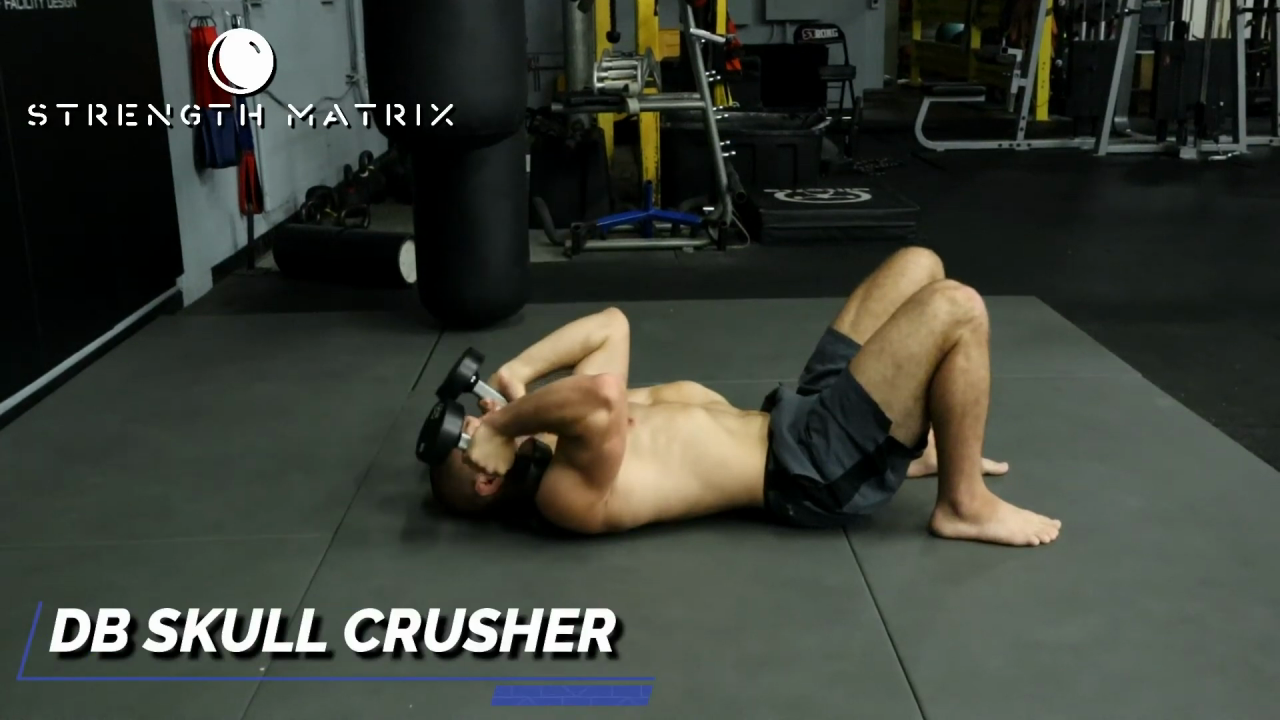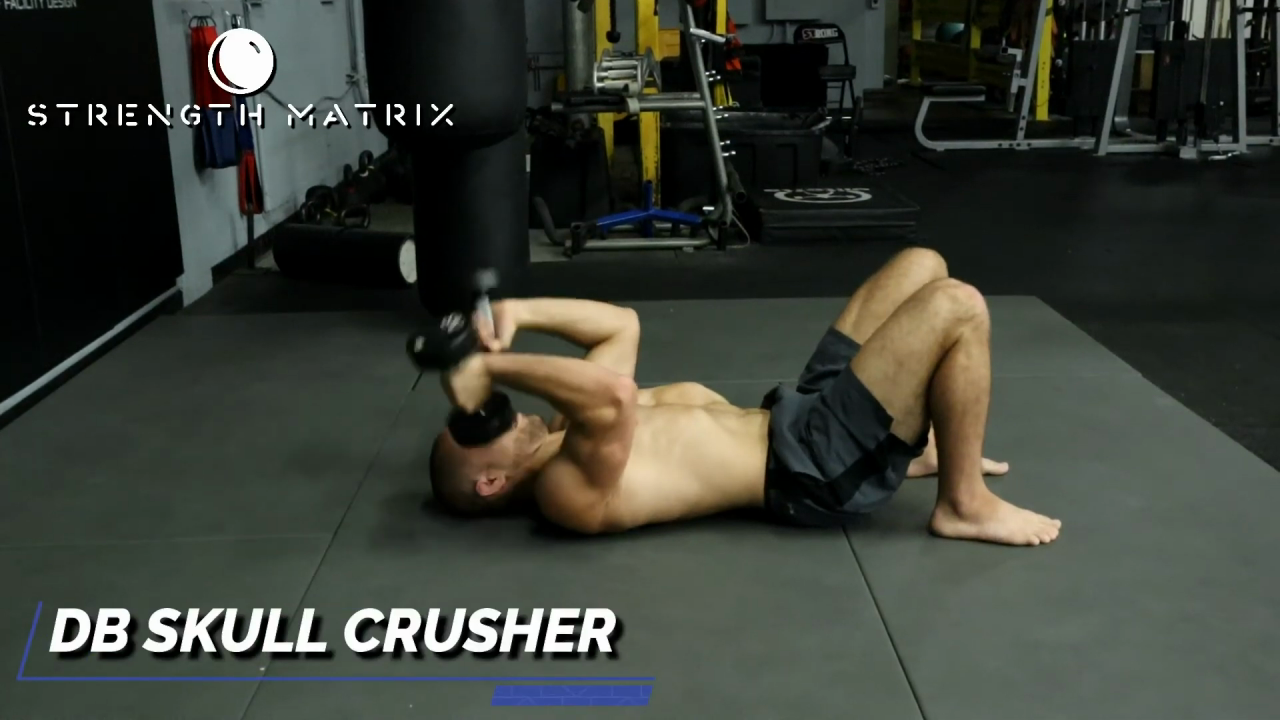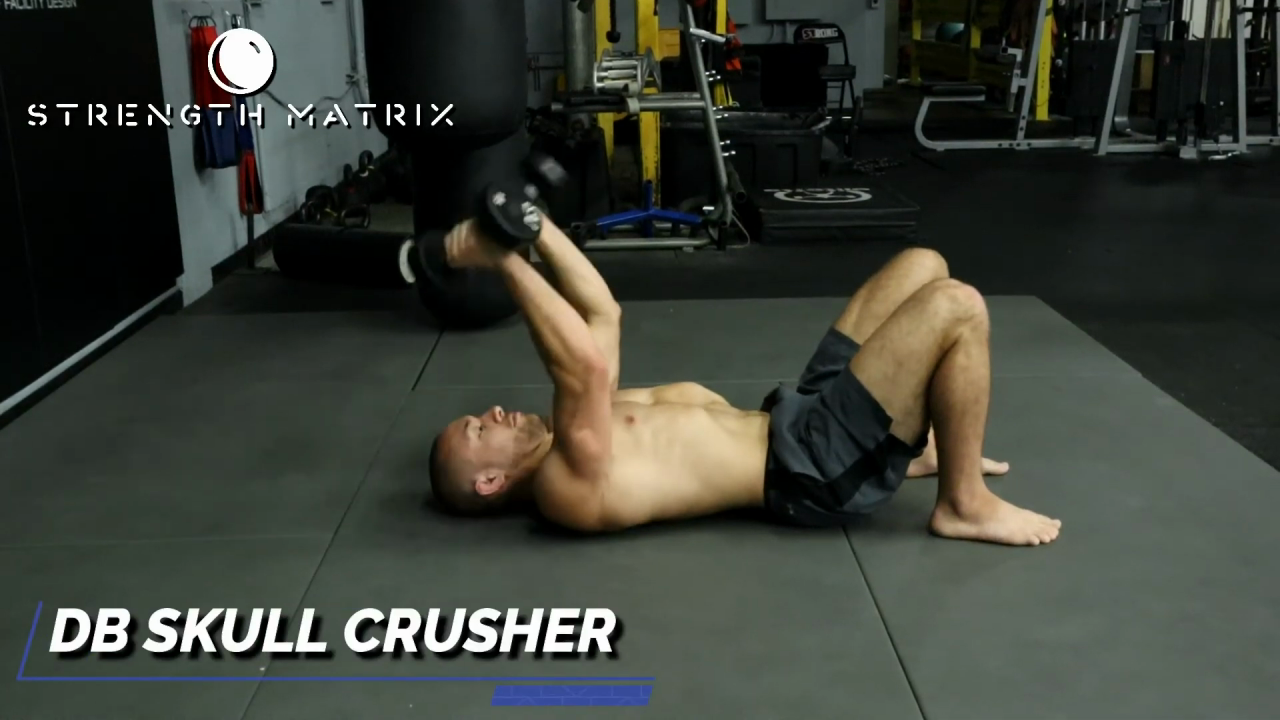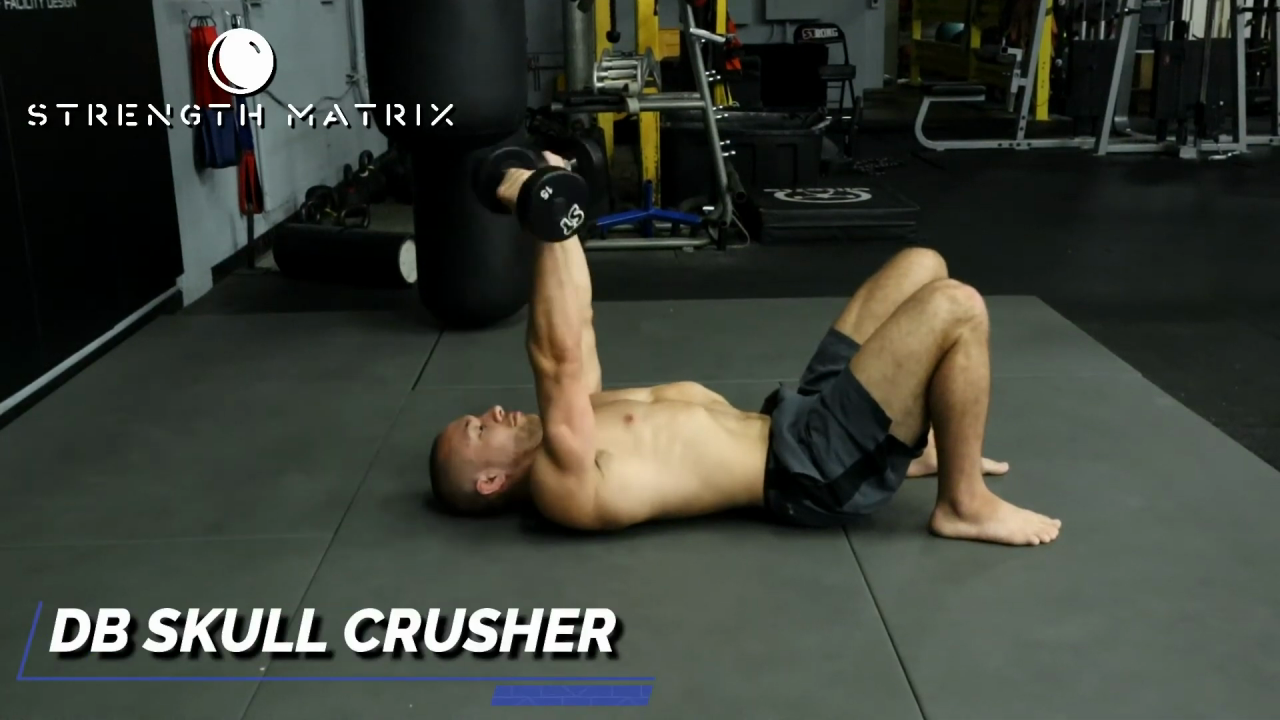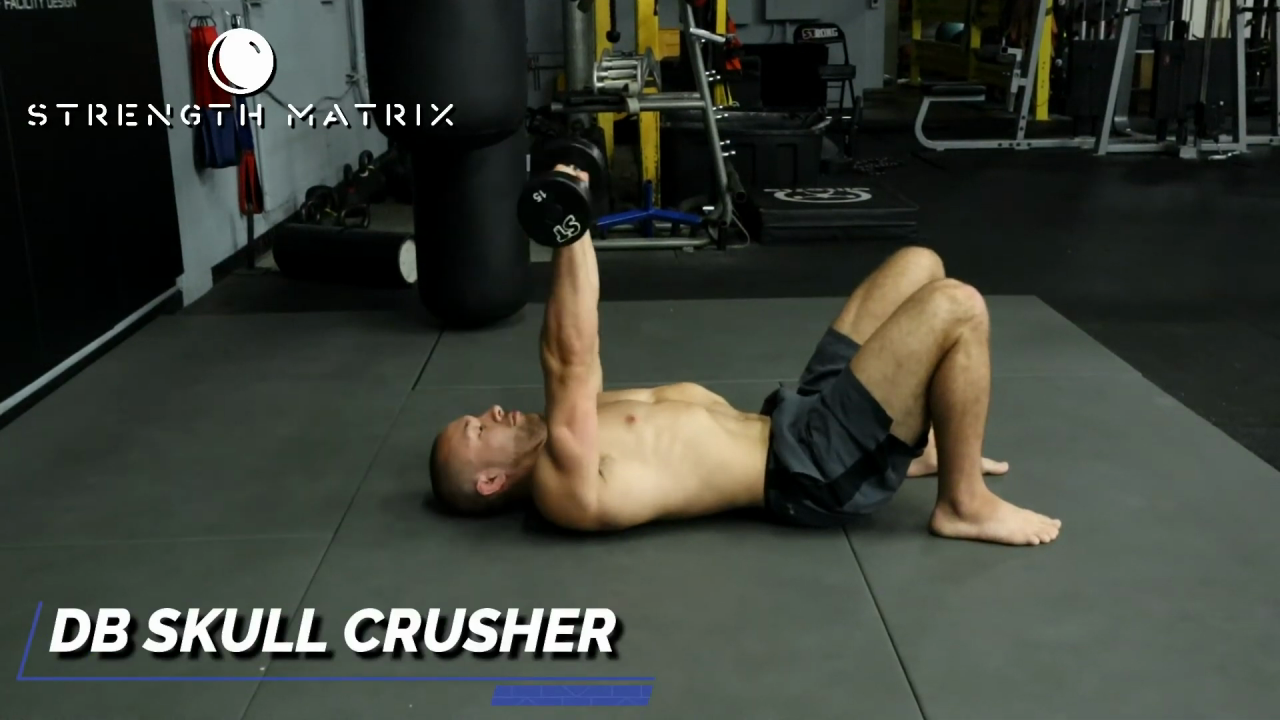
dt=0.3s
person 1, frame 1
left shoulder: (560, 440)
right shoulder: (569, 494)
left elbow: (612, 325)
right elbow: (602, 394)
left wrist: (518, 369)
right wrist: (506, 422)
left hip: (799, 415)
right hip: (819, 469)
left knee: (919, 264)
right knee: (956, 308)
left ankle: (921, 446)
right ankle: (966, 506)
person 1, frame 2
left shoulder: (570, 438)
right shoulder: (570, 492)
left elbow: (623, 325)
right elbow: (615, 394)
left wrist: (516, 312)
right wrist: (496, 367)
left hip: (799, 417)
right hip: (819, 467)
left knee: (923, 266)
right knee: (957, 307)
left ankle: (919, 446)
right ankle: (964, 505)
person 1, frame 3
left shoulder: (565, 438)
right shoulder: (566, 489)
left elbow: (604, 315)
right elbow: (588, 366)
left wrist: (534, 229)
right wrist: (505, 261)
left hip: (796, 416)
right hip: (819, 468)
left knee: (923, 266)
right knee: (957, 306)
left ankle: (920, 447)
right ankle: (965, 505)
person 1, frame 4
left shoulder: (571, 430)
right shoulder: (564, 488)
right elbow: (557, 357)
left hip: (804, 412)
right hip: (815, 468)
left knee: (925, 270)
right knee: (960, 311)
left ankle: (918, 446)
right ankle: (964, 504)
person 1, frame 5
left shoulder: (561, 439)
right shoulder: (565, 487)
right elbow: (569, 359)
left hip: (794, 417)
right hip: (817, 466)
left knee: (919, 264)
right knee: (957, 306)
left ankle: (920, 444)
right ankle: (964, 504)
